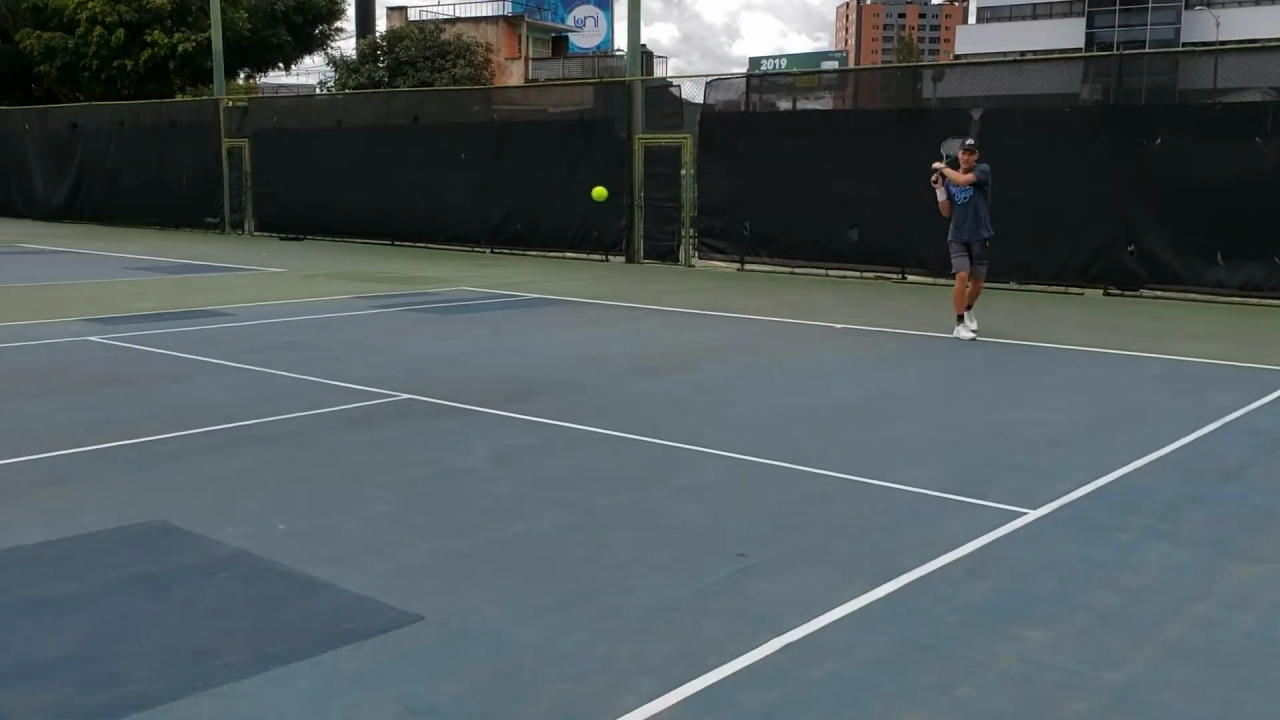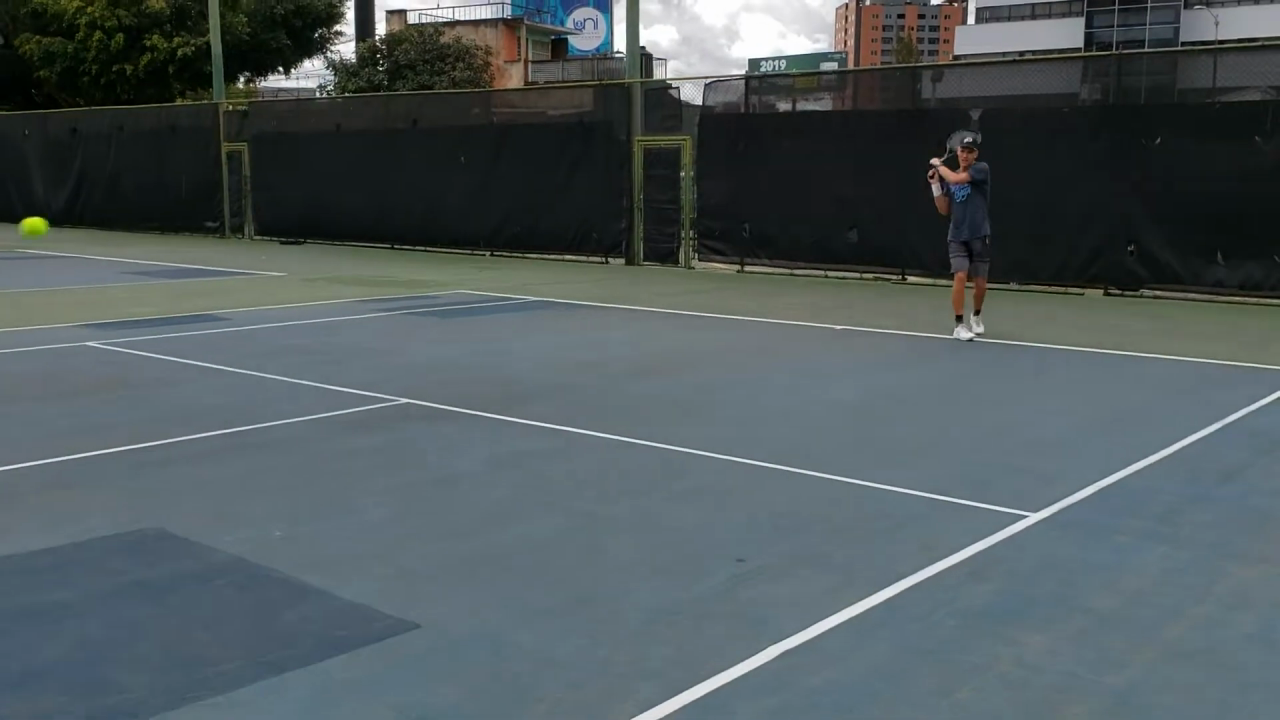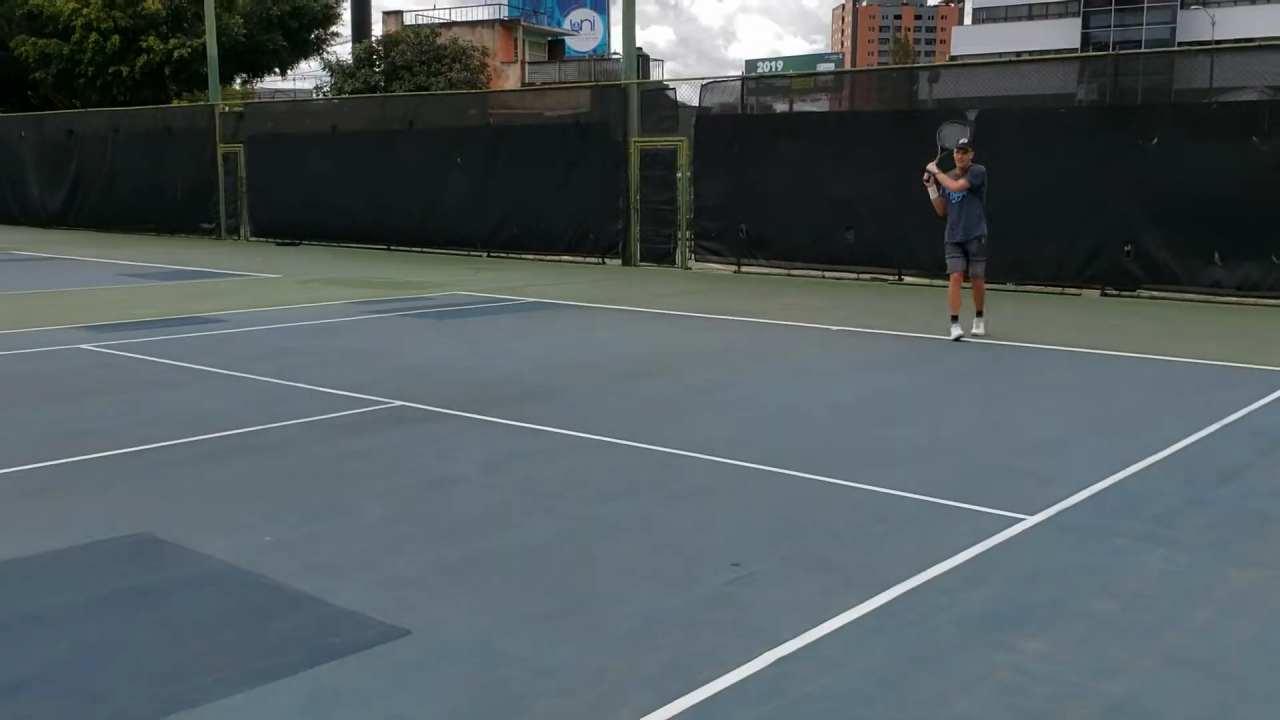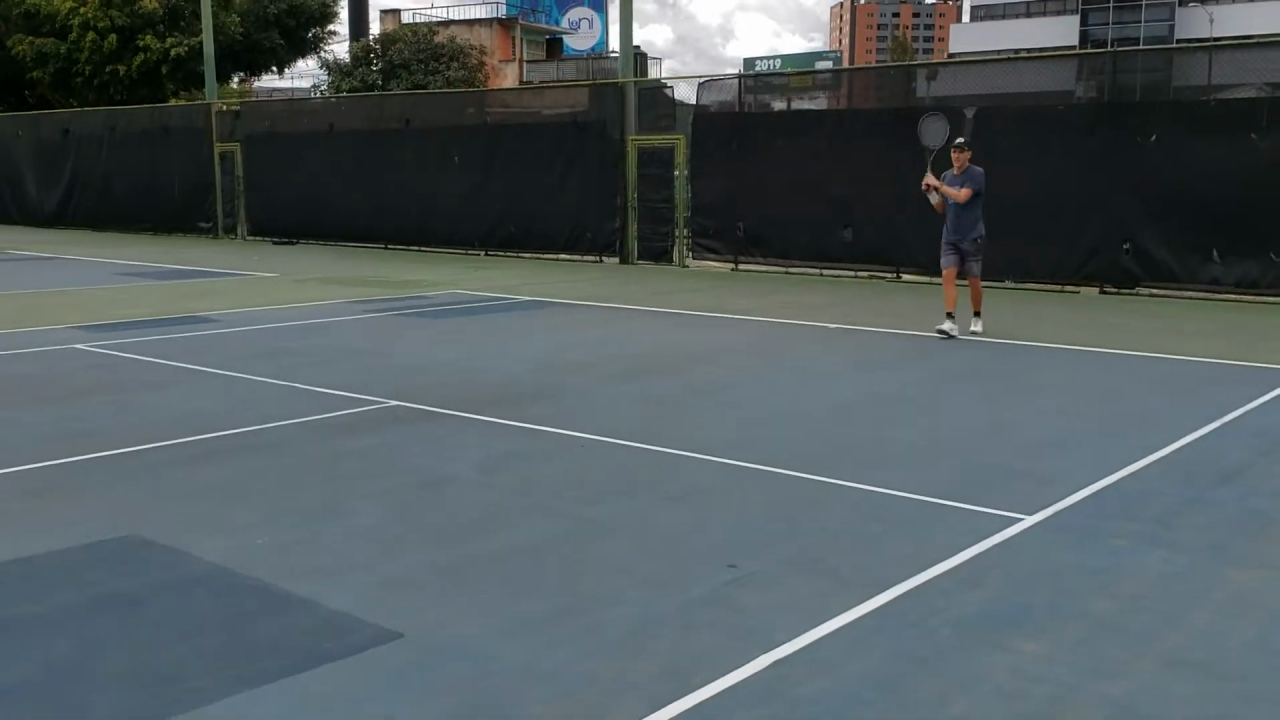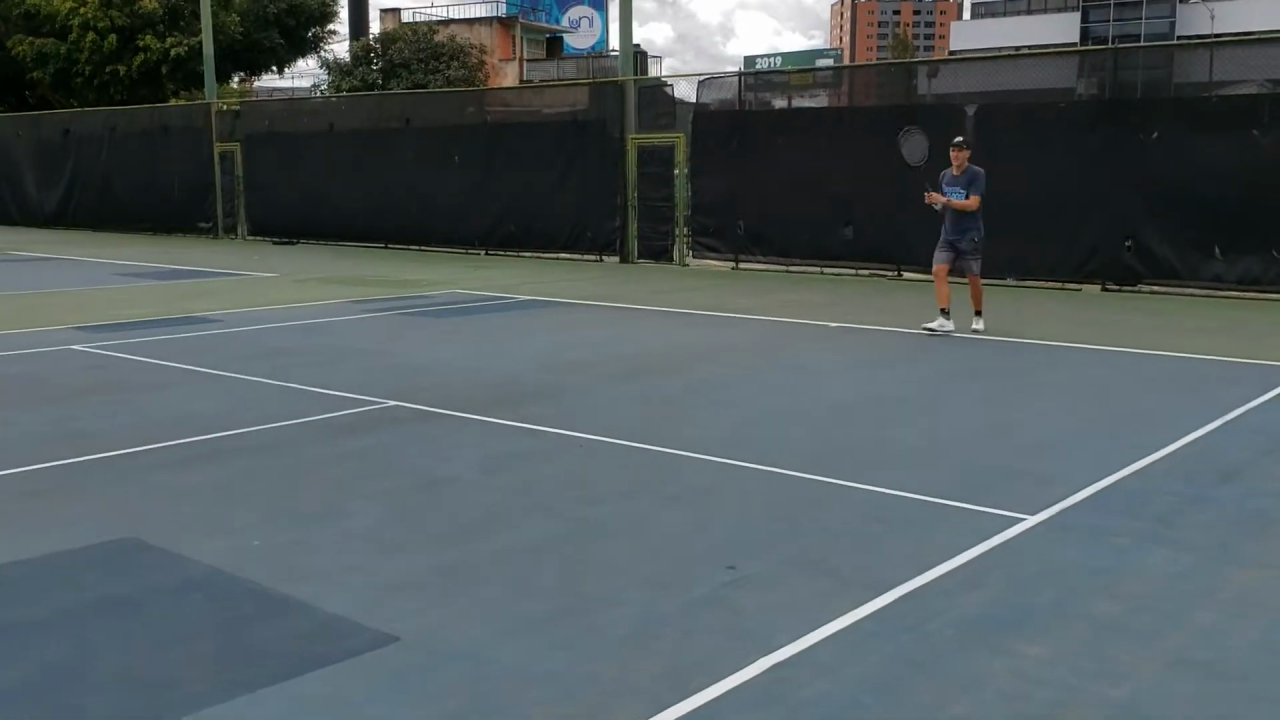
dt=0.1s
person 1, frame 1
left shoulder: (983, 170)
right shoulder: (947, 179)
left elbow: (962, 180)
right elbow: (946, 213)
left wrist: (943, 168)
right wrist: (938, 188)
left hip: (980, 235)
right hip: (957, 237)
left knee: (977, 281)
right knee: (962, 277)
left ankle: (968, 310)
right ankle: (960, 325)
person 1, frame 2
left shoulder: (982, 169)
right shoulder: (948, 177)
left elbow: (957, 180)
right elbow: (944, 211)
left wrist: (938, 166)
right wrist: (935, 184)
left hip: (979, 234)
right hip: (957, 235)
left knee: (980, 279)
right knee: (960, 277)
left ankle: (976, 315)
right ankle: (960, 325)
person 1, frame 3
left shoulder: (978, 171)
right shoulder: (946, 177)
left elbow: (956, 187)
right elbow: (941, 211)
left wrist: (936, 171)
right wrist: (931, 187)
left hip: (975, 235)
right hip: (953, 236)
left knee: (978, 280)
right knee: (955, 278)
left ankle: (979, 319)
right ankle: (954, 325)
person 1, frame 4
left shoulder: (977, 173)
right shoulder: (946, 176)
left elbow: (961, 198)
left wrist: (937, 185)
right wrist: (931, 193)
left hip: (972, 236)
right hip: (950, 236)
left knee: (973, 280)
right knee: (948, 275)
left ankle: (977, 318)
right ankle: (950, 323)
person 1, frame 5
left shoulder: (977, 174)
right shoulder: (944, 175)
left elbow: (972, 205)
left wrist: (945, 199)
right wrist: (934, 202)
left hip: (970, 235)
right hip: (948, 235)
left knee: (973, 278)
right knee: (938, 272)
left ankle: (978, 317)
right ankle: (945, 319)
